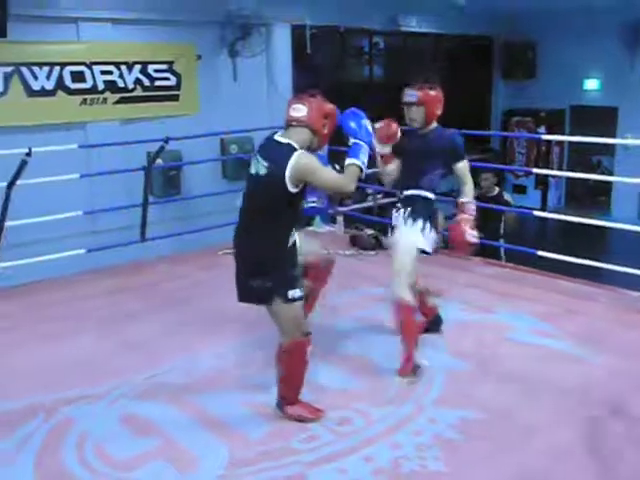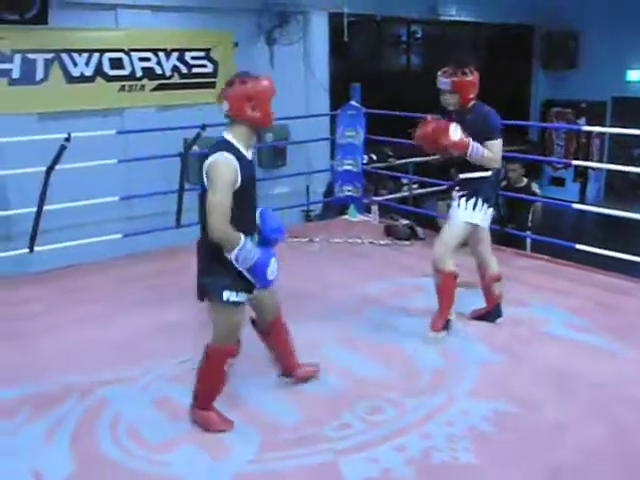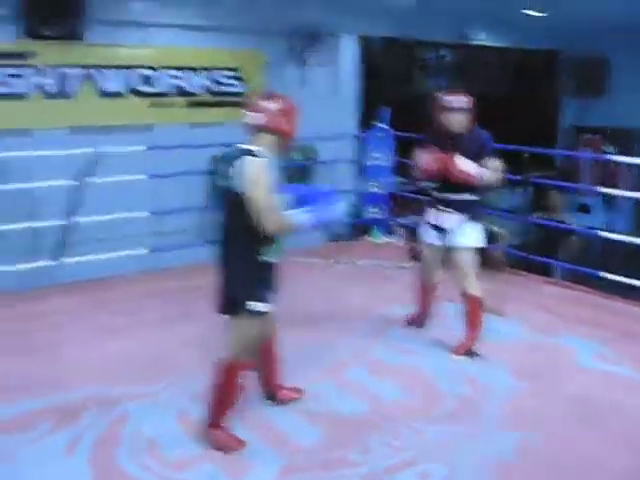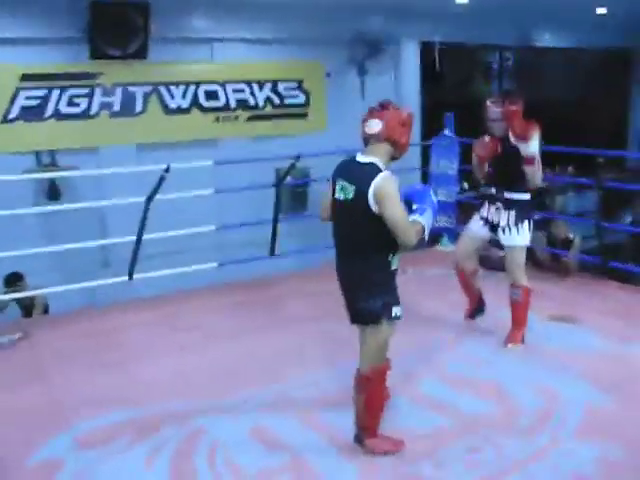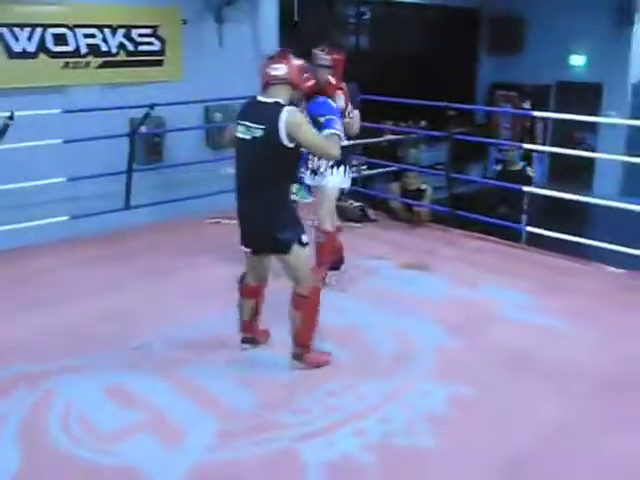
dt=0.7s
person 1, frame 1
left shoulder: (272, 145)
right shoulder: (299, 160)
right elbow: (345, 185)
right wrist: (360, 145)
left hip: (264, 244)
right hip: (267, 257)
left knee: (321, 261)
right knee: (294, 334)
left ankle: (293, 330)
right ankle: (289, 400)
person 1, frame 2
left shoulder: (242, 150)
right shoulder: (223, 160)
right elbow: (218, 229)
left wrist: (261, 221)
right wrist: (253, 258)
left hip: (243, 256)
right hip: (222, 264)
left knee: (269, 313)
right knee: (226, 339)
left ankle: (290, 366)
right ankle: (201, 405)
person 1, frame 3
left shoulder: (240, 159)
right shoulder: (254, 165)
right elbow: (271, 224)
left wrist: (289, 203)
right wrist: (309, 214)
left hip: (247, 264)
right hip: (249, 269)
left knee: (263, 332)
right knee: (242, 349)
left ankle: (272, 387)
right ankle: (215, 424)
person 1, frame 4
left shoulder: (344, 169)
right shoulder: (383, 181)
left elbow: (328, 214)
right elbow: (408, 238)
right wrist: (424, 209)
left hip: (349, 271)
right hip: (374, 277)
left knee: (372, 344)
right knee: (374, 359)
left ankle: (369, 390)
right ankle: (367, 433)
person 1, frame 5
left shoulder: (247, 110)
right shoulder: (289, 117)
left elbow: (227, 138)
right elbow: (332, 152)
right wrist: (333, 122)
left hip: (248, 210)
right hip: (278, 213)
left knee: (254, 274)
right knee: (307, 283)
left ankle: (249, 331)
right ankle: (303, 350)
person 2, frame 1
left shoulder: (449, 139)
right shoulder: (407, 139)
left elbow: (466, 180)
right elbow: (389, 178)
left wrist: (466, 216)
right wrist: (383, 151)
left hip: (419, 211)
right hip: (404, 208)
left knee: (399, 282)
right knee: (407, 275)
left ankle: (410, 356)
right ankle: (431, 317)
person 2, frame 2
left shoulder: (486, 117)
right shoulder: (452, 115)
left elbow: (494, 161)
right elbow: (443, 153)
left wrist: (463, 144)
right wrist: (431, 140)
left hip: (477, 191)
right hip: (465, 189)
left knee: (441, 252)
right knee: (482, 252)
left ankle: (444, 314)
right ankle: (493, 306)
person 2, frame 3
left shoulder: (480, 139)
right shoulder: (433, 136)
left elbow: (497, 176)
right elbow: (419, 166)
left wrist: (471, 172)
right wrist: (425, 165)
left hip: (464, 214)
right hip: (436, 209)
left knee: (467, 277)
right knee: (428, 268)
left ankle: (471, 339)
right ankle: (423, 311)
person 2, frame 4
left shoulder: (525, 139)
right shoulder: (490, 140)
left elbow: (535, 182)
left wrist: (530, 152)
right wrist: (479, 158)
left hip: (516, 212)
right hip: (490, 207)
left knee: (516, 274)
right knee: (461, 255)
left ankle: (518, 329)
right ankle: (475, 299)
person 2, frame 5
left shoulder: (347, 90)
right shoulder: (310, 90)
left elbow: (354, 129)
left wrist: (343, 104)
left hip: (335, 160)
right hip: (315, 157)
left knee: (323, 215)
right knee: (326, 212)
left ankle: (321, 267)
right ankle: (336, 255)
